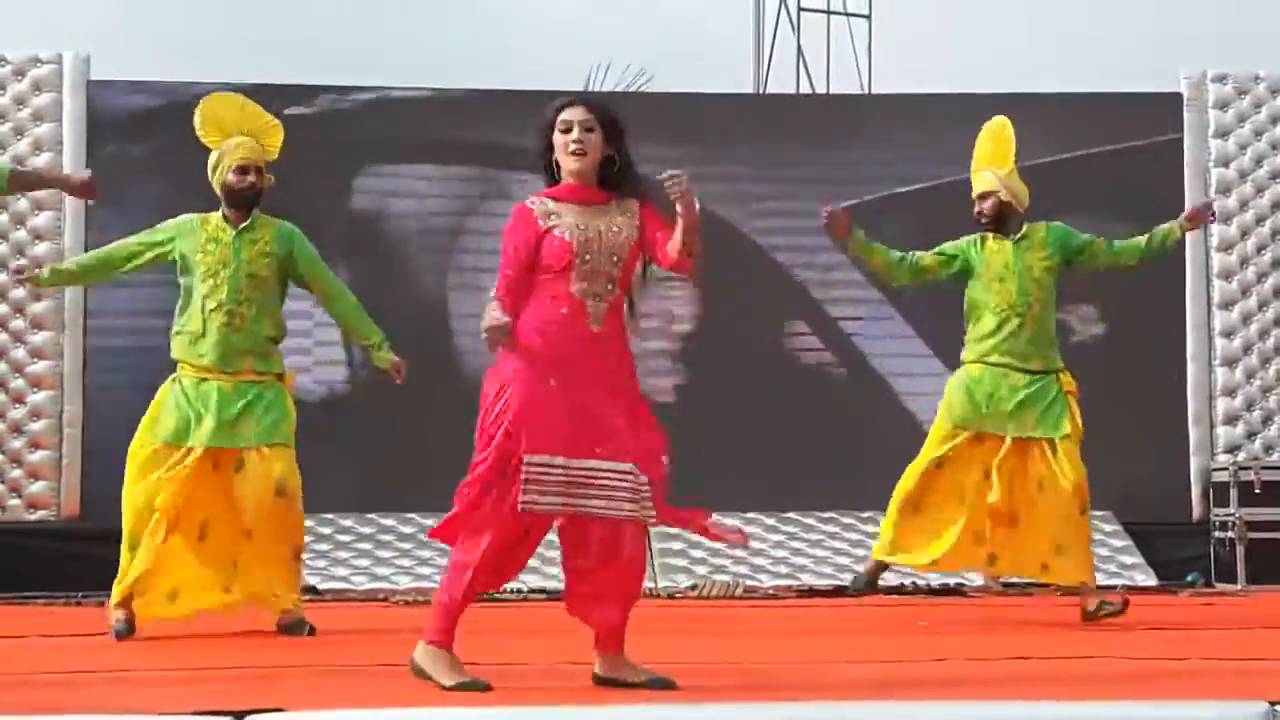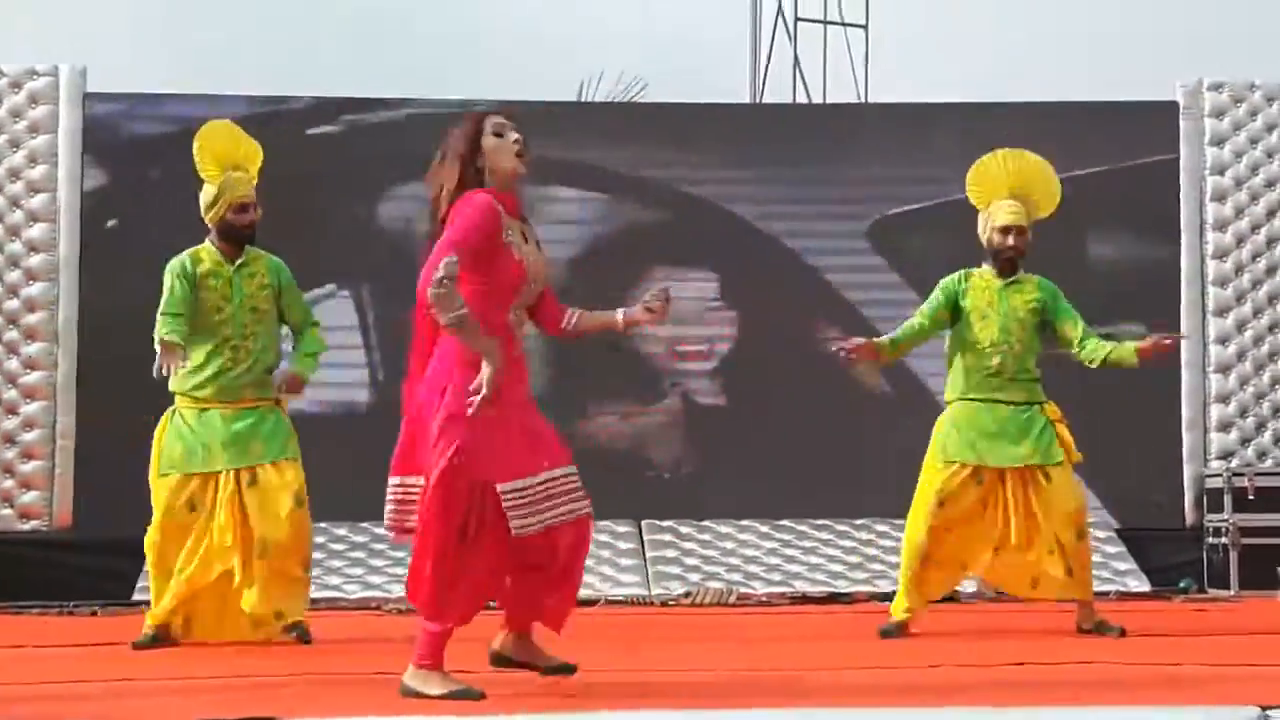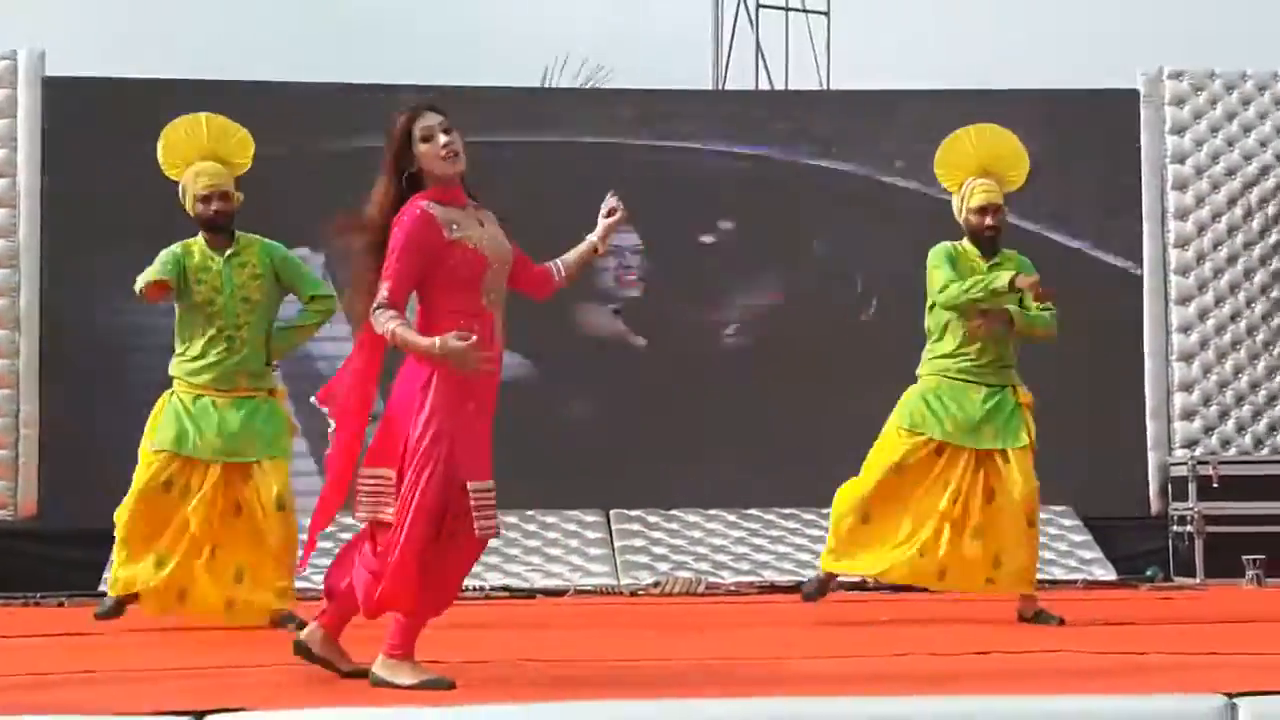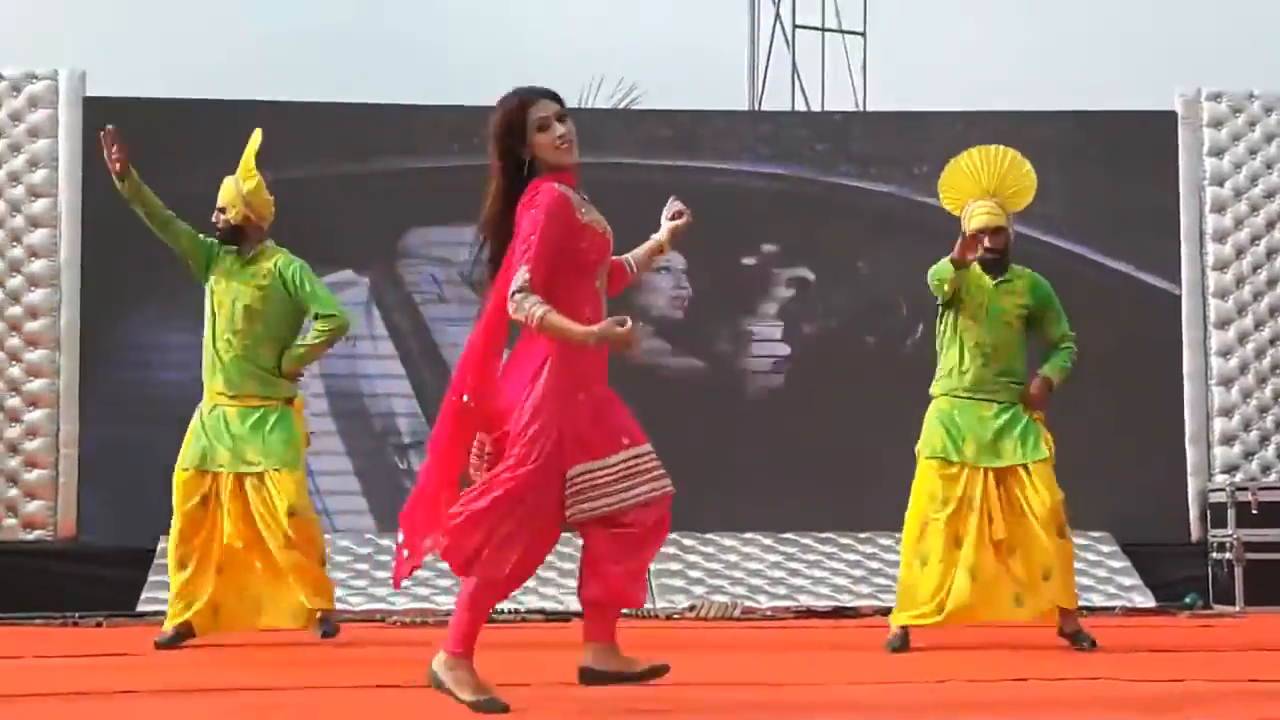
dt=0.4s
person 1, frame 1
left shoulder: (633, 211)
right shoulder: (532, 213)
left elbow: (681, 257)
right elbow: (503, 299)
left wrist: (687, 211)
right wrist: (495, 324)
left hip: (607, 378)
right hip: (537, 371)
left knee: (615, 519)
right knee: (506, 508)
left ankle: (611, 656)
right ankle: (435, 644)
person 1, frame 2
left shoulder: (519, 227)
right shoulder: (477, 208)
left elbow: (553, 318)
right elbow: (437, 285)
left wrist: (631, 316)
right wrist: (488, 360)
left hip: (507, 394)
right hip: (470, 392)
left knee: (550, 525)
right knee: (472, 531)
left ankle: (517, 637)
right ankle: (424, 667)
person 1, frame 3
left shoulder: (482, 219)
right shoulder: (419, 216)
left elbow: (537, 283)
right elbow: (381, 312)
left wrist: (598, 238)
right wrist: (432, 348)
left hip: (471, 389)
right hip: (439, 387)
left knee: (434, 524)
right knee: (435, 518)
left ankle: (324, 634)
right ankle: (394, 655)
person 1, frame 4
left shoulder: (569, 200)
right shoulder: (545, 198)
left elbow: (606, 277)
right elbow: (519, 299)
left wrist: (664, 236)
right wrist: (589, 335)
left hip: (578, 379)
right hip: (549, 375)
left knee: (632, 505)
right knee: (515, 518)
left ankle: (602, 649)
right ankle: (455, 657)
person 2, frame 1
left shoulder: (284, 237)
right shoulder: (186, 230)
left elbow: (332, 293)
right elbow: (121, 255)
left wrist: (378, 347)
right wrist: (56, 275)
left hip: (259, 394)
right hip: (193, 389)
left knee: (275, 496)
right knee: (153, 492)
left ankle: (285, 604)
right ankle: (131, 600)
person 2, frame 2
left shoulder: (272, 269)
right shoulder: (186, 266)
left elbow: (307, 327)
right elbow: (170, 318)
left wrist: (300, 366)
right wrist: (169, 350)
left hip: (260, 417)
right hip: (194, 419)
left knee: (285, 513)
right knee: (176, 522)
left ankle: (284, 614)
right ankle: (167, 620)
person 2, frame 3
left shoulder: (268, 254)
right shoulder: (178, 257)
left elbow: (323, 299)
right elbow: (154, 280)
left wrist: (280, 343)
right wrist: (152, 287)
left hip: (253, 408)
right hip: (189, 406)
left knee: (271, 508)
right knee: (150, 498)
left ankle: (275, 604)
right ankle: (129, 585)
person 2, frame 4
left shoulder: (287, 268)
right shoulder: (213, 256)
left elbow: (335, 320)
right elbow: (163, 221)
left wrist: (291, 364)
right wrist: (124, 175)
left hip: (266, 417)
right hip: (216, 414)
left knee: (289, 513)
right knee: (197, 518)
left ankle: (319, 607)
right ankle: (188, 617)
person 3, frame 1
left shoulder: (1053, 238)
right shoulder: (968, 251)
left elbow: (1120, 254)
right elbow: (904, 268)
left wrist: (1178, 228)
right wrist: (853, 238)
left hip: (1042, 388)
right hip: (982, 384)
left knee: (1066, 486)
right knee: (932, 471)
left ankle: (1089, 596)
right ankle: (880, 559)
person 3, frame 2
left shoulder: (1042, 291)
right shoulder: (959, 284)
left elbow: (1084, 343)
right elbow: (922, 324)
left wrist: (1136, 351)
right wrist: (879, 347)
left hip: (1029, 421)
right hip: (968, 419)
left knee: (1066, 514)
right knee: (932, 517)
left ankle: (1087, 614)
right ankle: (903, 612)
person 3, frame 3
left shoulder: (1017, 264)
right shoulder: (944, 256)
left elbow: (1047, 324)
right elbow: (948, 297)
left wrist: (1009, 318)
right wrist: (1011, 283)
left hip: (998, 401)
right hip: (939, 393)
left knee: (1019, 497)
right knee: (880, 480)
left ankle: (1025, 601)
right ankle: (830, 567)
person 3, frame 4
left shoulder: (1034, 286)
right shoulder: (951, 272)
left elbow: (1065, 343)
right elbow: (940, 285)
left wrist: (1048, 377)
right wrist: (958, 260)
left hip: (1014, 420)
right hip: (955, 418)
left knee: (1046, 512)
right knee: (932, 517)
left ankle: (1066, 618)
right ankle: (907, 621)
